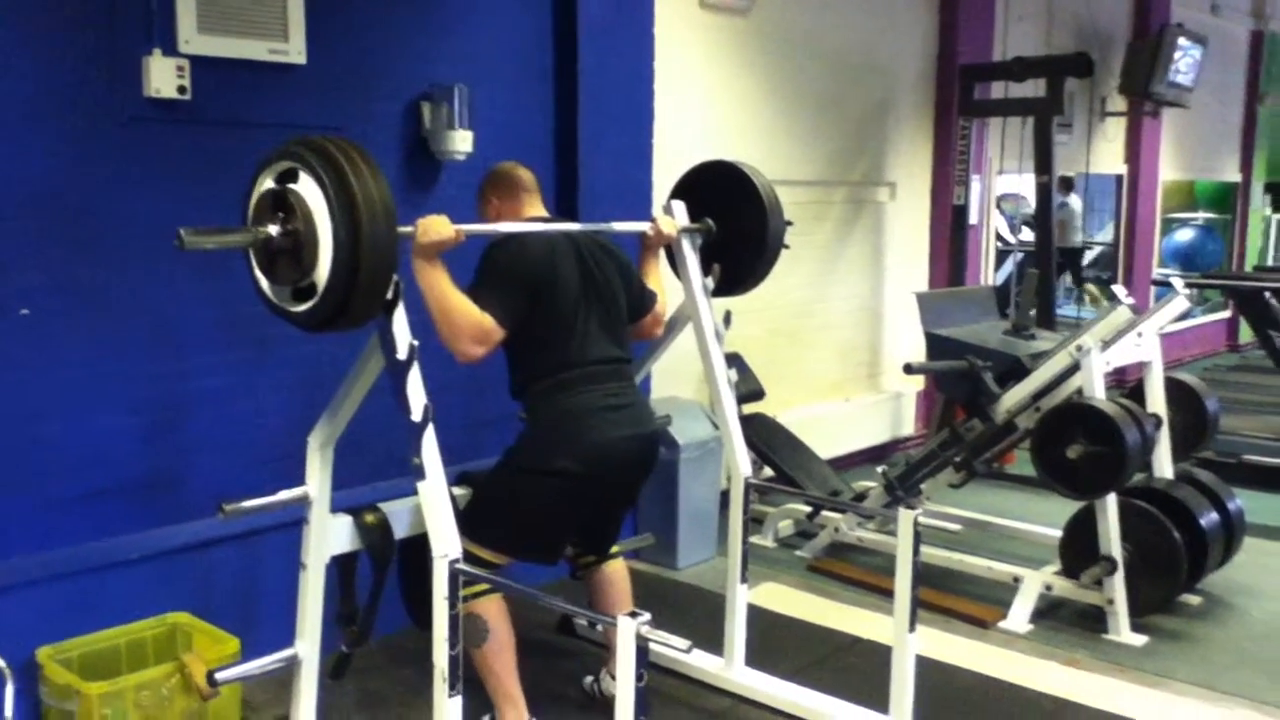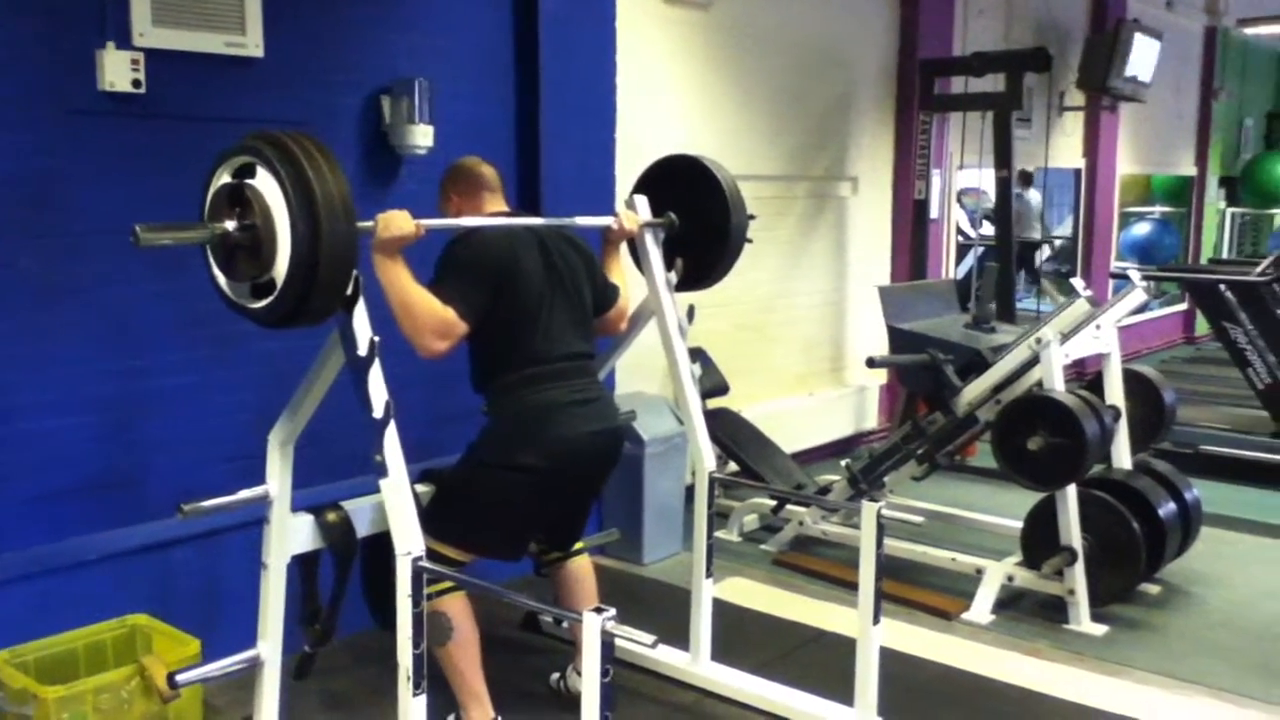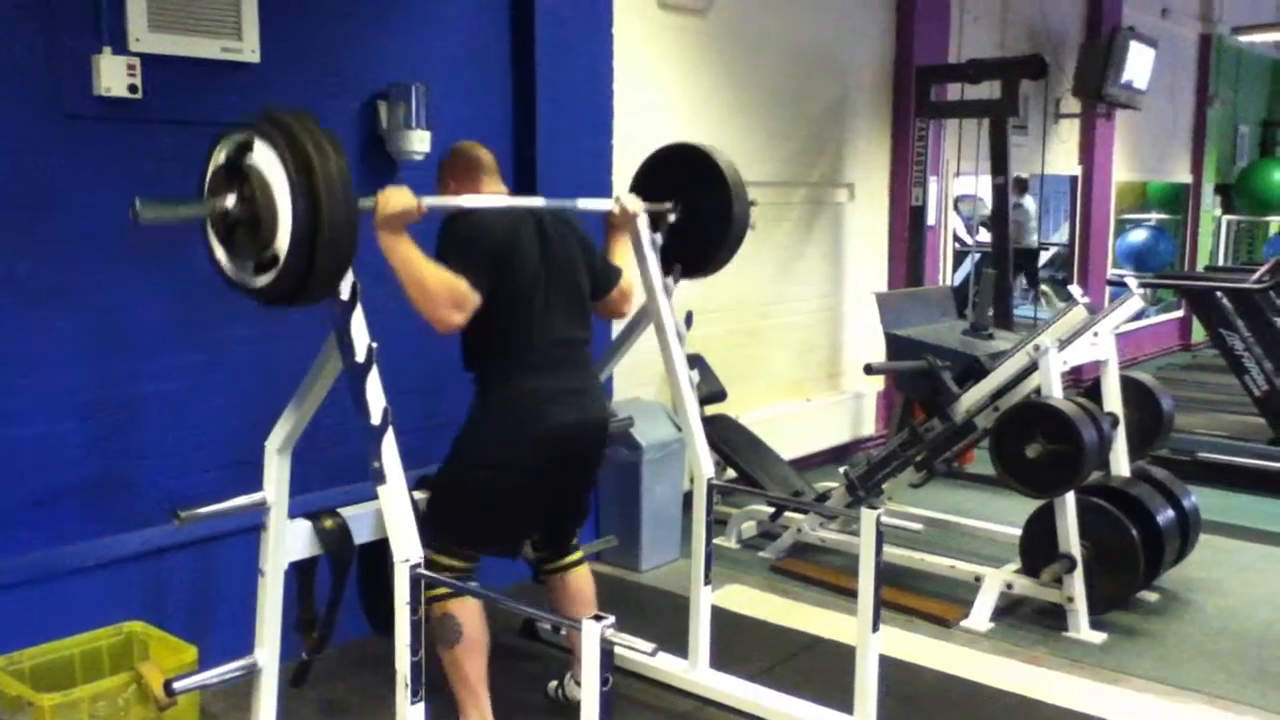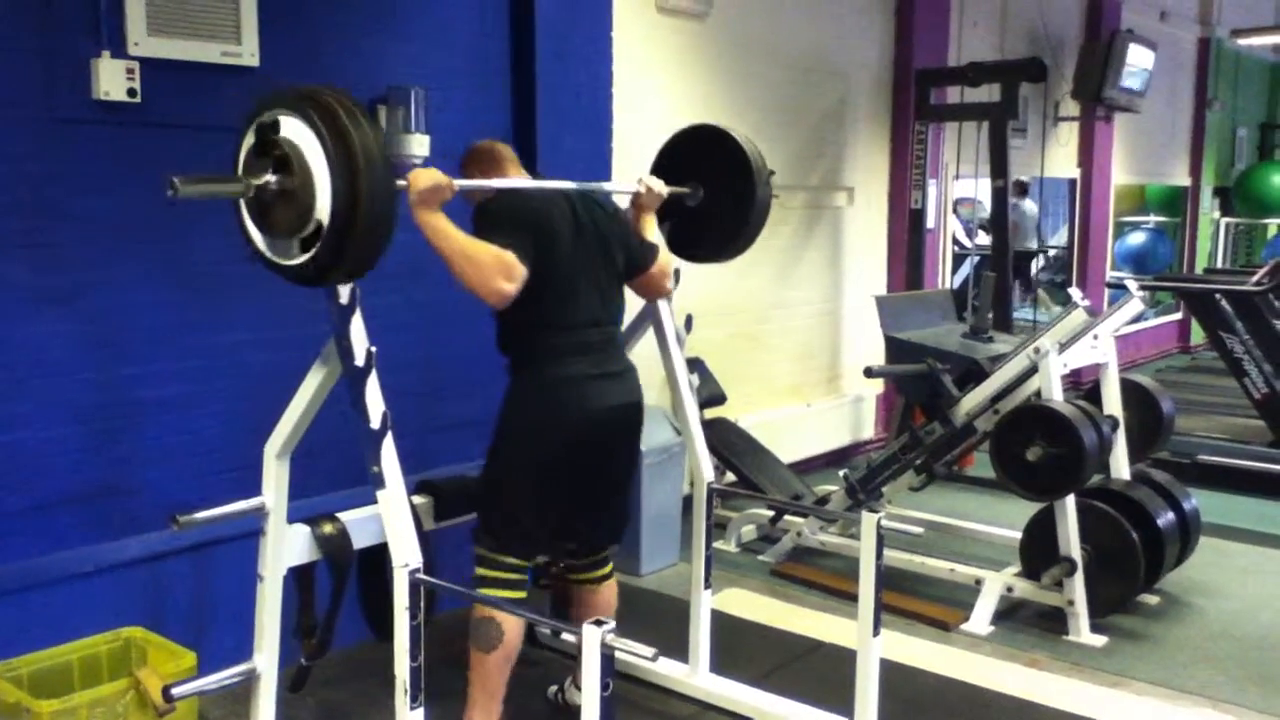
dt=0.5s
person 1, frame 1
left shoulder: (513, 253)
right shoulder: (603, 248)
left elbow: (470, 341)
right elbow: (651, 324)
left wrist: (427, 261)
right wrist: (653, 251)
left hip: (570, 439)
right hip: (637, 430)
left knee: (468, 565)
right knee: (595, 545)
person 1, frame 2
left shoulder: (475, 248)
right shoulder: (566, 241)
left elbow: (434, 335)
right elbow: (615, 319)
left wrist: (388, 256)
right wrist: (615, 247)
left hip: (535, 434)
right hip: (601, 425)
left knee: (430, 562)
right knee: (560, 539)
right ankle: (588, 670)
person 1, frame 3
left shoulder: (471, 226)
right shoulder: (564, 224)
left elbow: (448, 309)
right elbow: (619, 303)
left wrist: (393, 233)
right wrist: (620, 232)
left hip: (517, 418)
right hip: (586, 410)
left knee: (446, 564)
right knee: (558, 544)
person 1, frame 4
left shoulder: (505, 208)
right shoulder: (597, 205)
left elbow: (499, 283)
right elbow: (659, 281)
left wrist: (430, 212)
right wrist: (646, 213)
left hip: (552, 402)
right hip: (619, 396)
left knee: (503, 565)
right knee: (592, 552)
